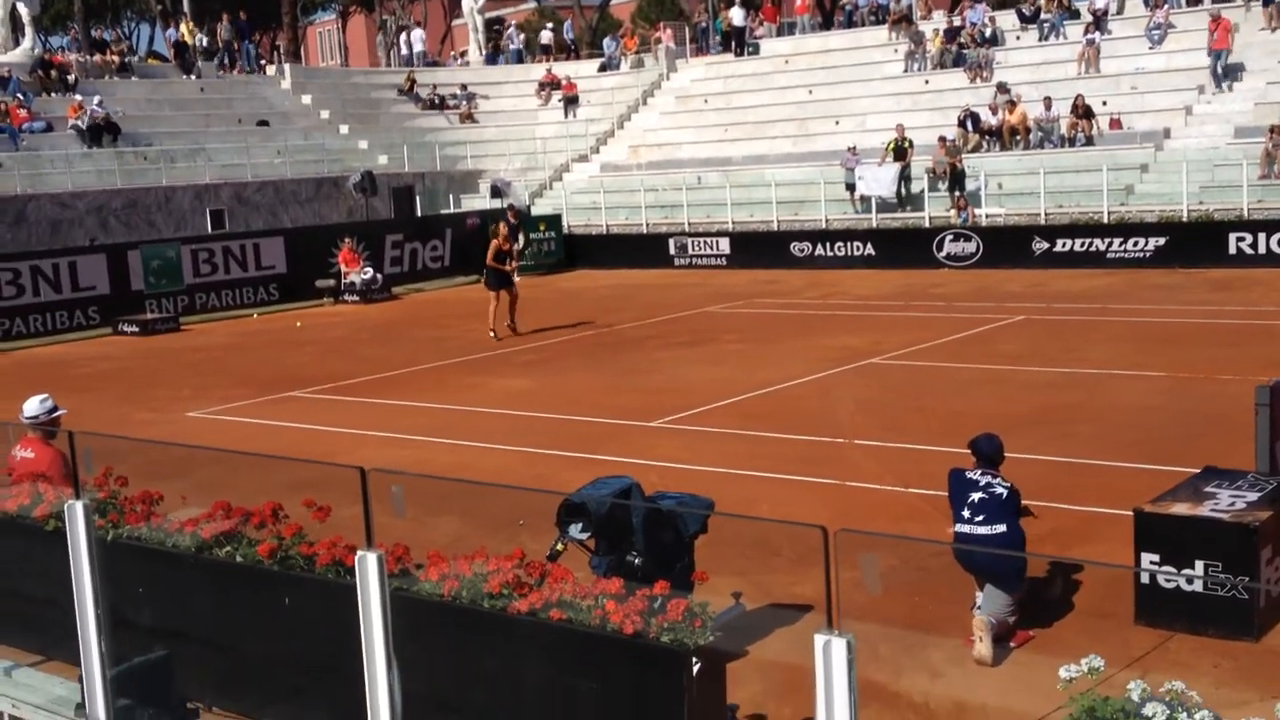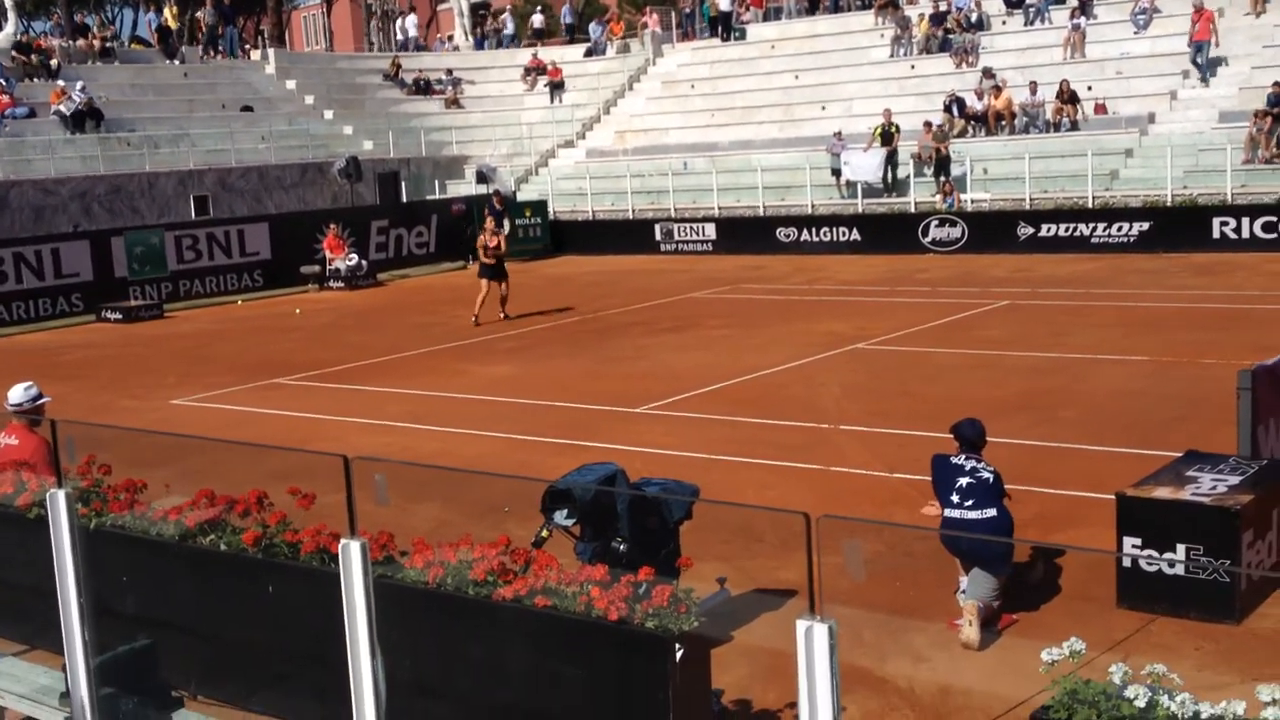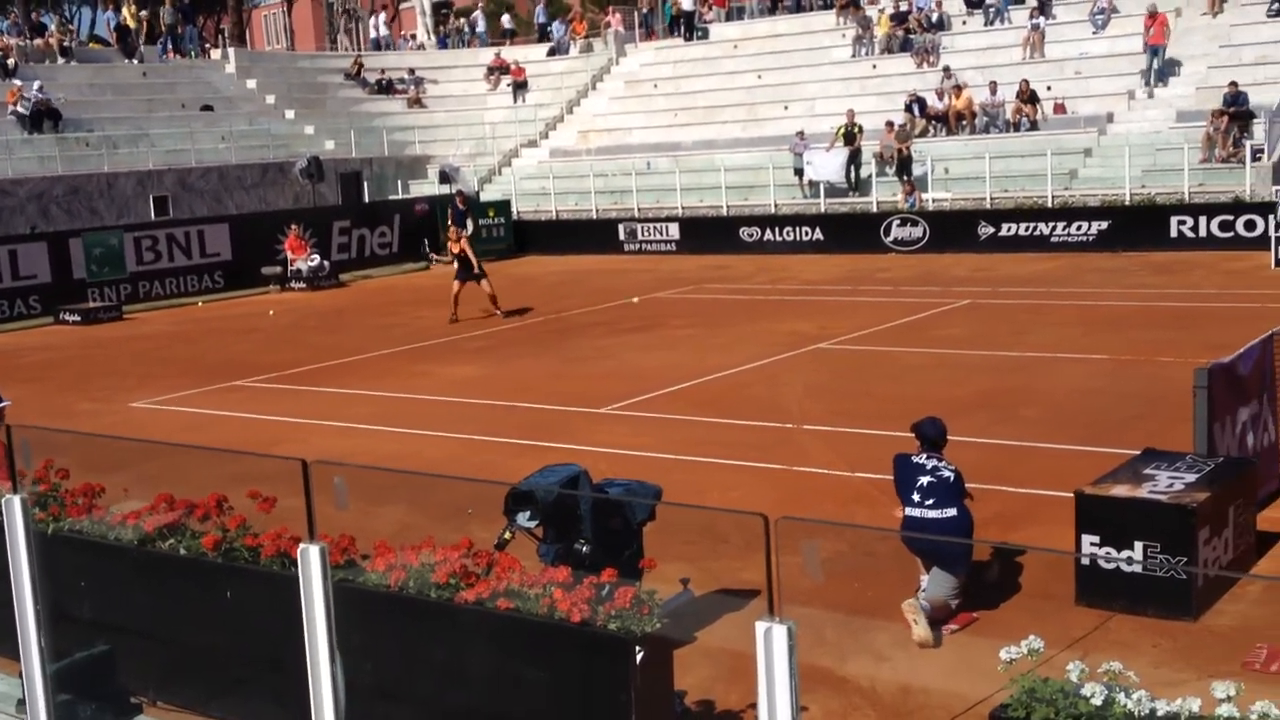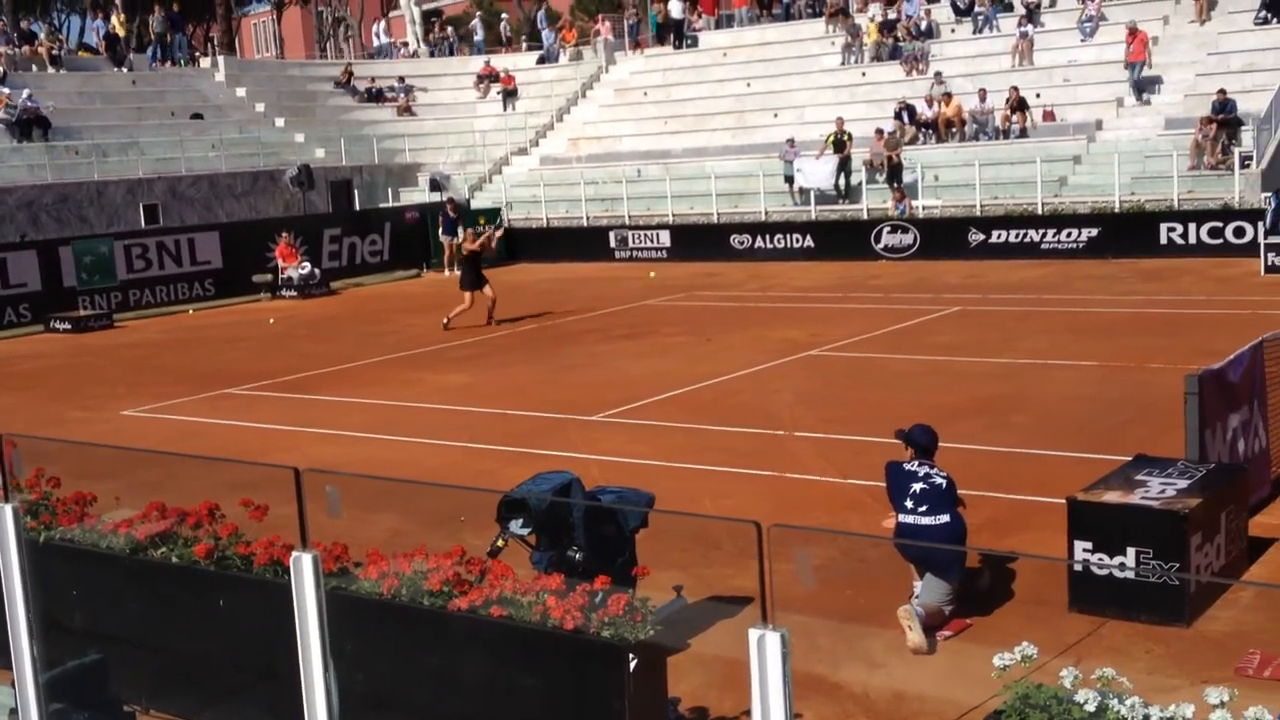
dt=0.4s
person 1, frame 1
left shoulder: (956, 476)
right shoulder: (1010, 491)
left hip: (965, 552)
right hip: (1004, 553)
right knee: (1002, 611)
left ankle: (982, 603)
right ankle: (990, 622)
person 1, frame 2
left shoulder: (940, 462)
right shoulder: (993, 475)
left hip: (954, 537)
right hip: (993, 539)
right knee: (985, 599)
left ankle: (966, 587)
right ankle: (978, 607)
person 1, frame 3
left shoulder: (902, 462)
right shoulder: (954, 473)
left hip: (914, 535)
right hip: (953, 538)
right knee: (943, 601)
left ankle: (926, 585)
right ankle: (923, 605)
person 1, frame 4
left shoulder: (894, 469)
right shoulder: (946, 480)
left hip: (908, 542)
right hip: (946, 544)
right knee: (937, 607)
left ankle: (920, 591)
right ankle: (919, 612)
